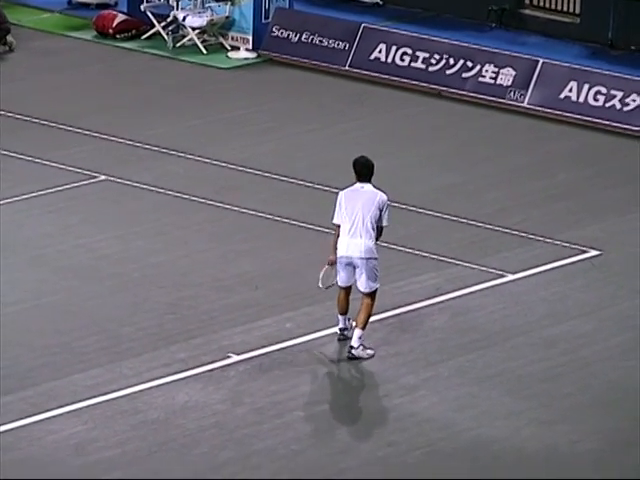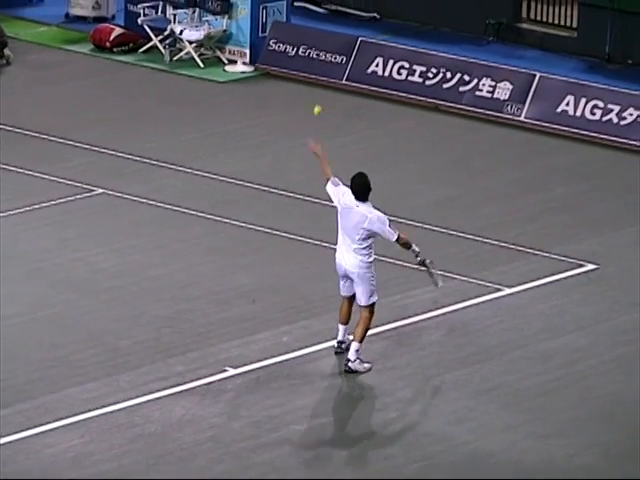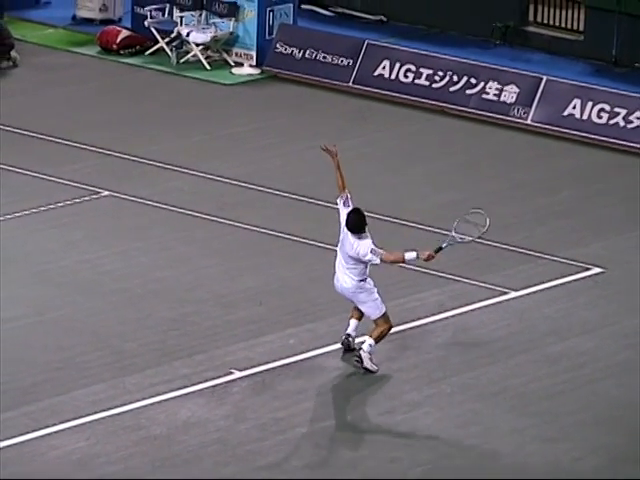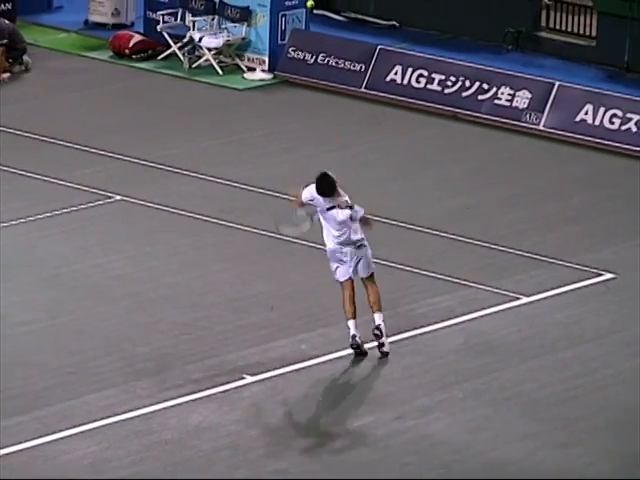
dt=0.4s
person 1, frame 1
left shoulder: (344, 195)
right shoulder: (381, 198)
left elbow: (338, 228)
right elbow: (379, 230)
left wrist: (333, 252)
left hip: (344, 250)
right hip: (366, 252)
left knee: (344, 290)
right knee: (368, 298)
left ankle: (343, 328)
right ankle: (355, 345)
person 1, frame 2
left shoulder: (343, 198)
right shoulder: (375, 217)
left elbow: (330, 177)
right elbow: (397, 238)
left wrist: (320, 154)
right wrist: (415, 251)
left hip: (341, 262)
right hip: (360, 266)
left knee: (347, 300)
right knee: (367, 312)
left ankle: (340, 341)
right ankle: (352, 358)
person 1, frame 3
left shoulder: (346, 218)
right shoulder: (362, 246)
left elbow: (342, 190)
right elbow: (389, 257)
left wrist: (335, 161)
right wrist: (417, 255)
left hip: (340, 282)
right hip: (357, 287)
left knee: (361, 306)
right knee: (384, 325)
left ankle: (350, 334)
right ankle: (365, 349)
person 1, frame 4
left shoulder: (315, 191)
right shoulder: (343, 213)
left elbow: (299, 199)
left wrist: (300, 199)
left hip: (335, 250)
right hip: (355, 246)
left knee: (348, 290)
right knee: (370, 284)
left ankle: (355, 336)
right ankle: (378, 326)
